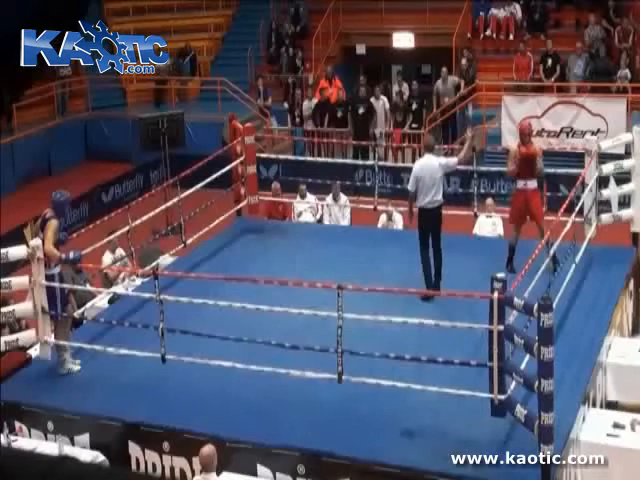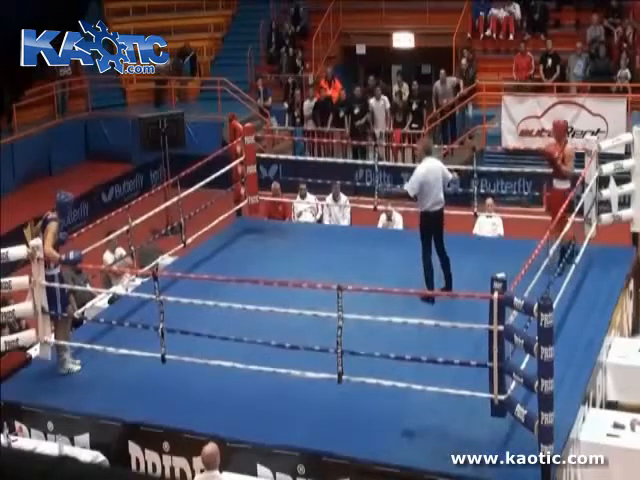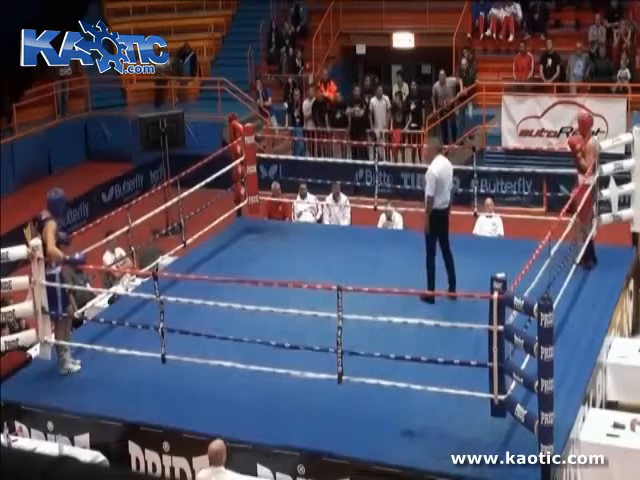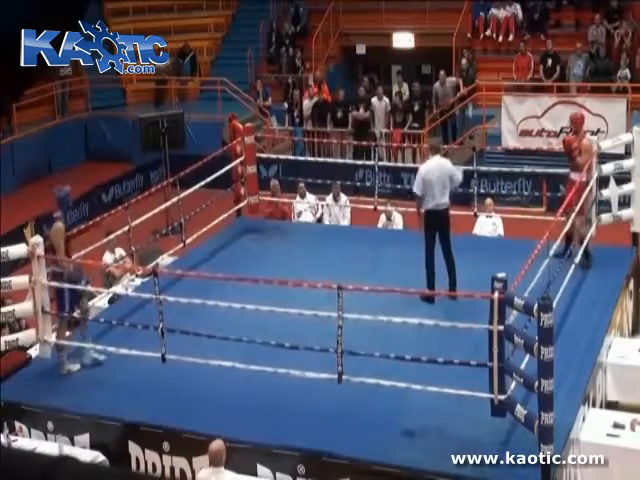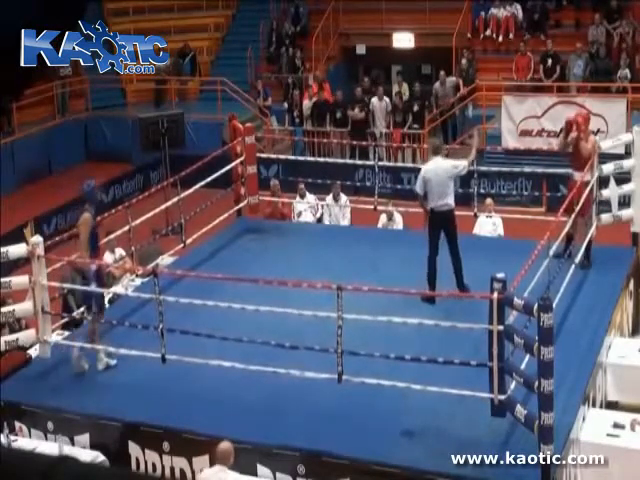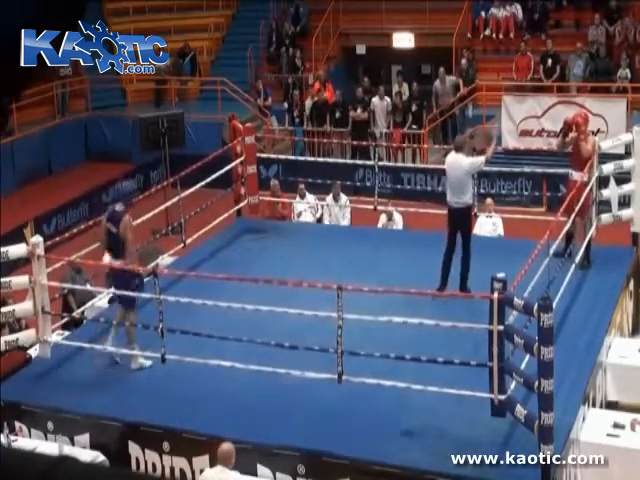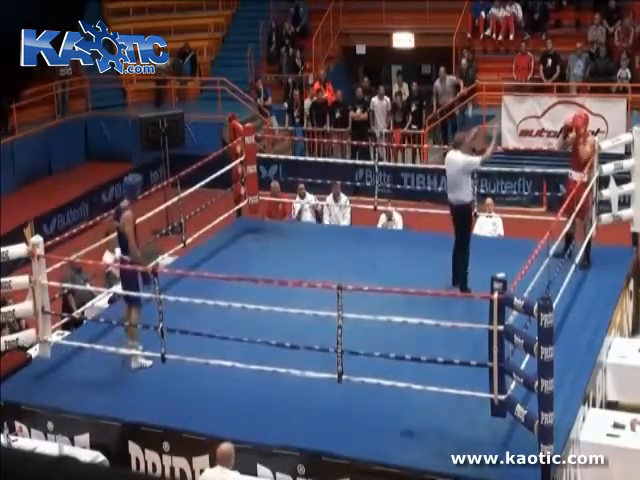
dt=0.7s
person 1, frame 1
left shoulder: (47, 214)
right shoulder: (53, 222)
left elbow: (36, 228)
right elbow: (48, 248)
right wrist: (66, 257)
left hip: (53, 271)
right hip: (51, 273)
left knee: (68, 311)
right knee: (60, 318)
left ankle: (66, 355)
right ankle: (63, 363)
person 1, frame 2
left shoulder: (50, 217)
right shoulder: (54, 223)
left elbow: (39, 231)
right elbow: (47, 250)
right wrist: (66, 258)
left hip: (53, 272)
right hip: (51, 274)
left knee: (68, 312)
right knee: (60, 318)
left ankle: (66, 356)
right ankle: (63, 363)
person 1, frame 3
left shoulder: (45, 217)
right shoulder: (50, 223)
right elbow: (51, 249)
left wrist: (62, 237)
right wrist: (70, 259)
left hip: (54, 272)
right hip: (52, 274)
left knee: (69, 311)
right knee: (60, 319)
left ankle: (67, 356)
right ankle: (63, 363)
person 1, frame 4
left shoulder: (60, 221)
right shoulder: (59, 226)
right elbow: (61, 258)
left wrist: (75, 271)
right wrist: (72, 275)
left hip: (67, 271)
right hip: (63, 274)
left knee: (84, 307)
right knee: (65, 318)
left ankle: (88, 353)
right ankle: (64, 363)
person 1, frame 5
left shoulder: (91, 215)
right shoulder: (86, 217)
right elbow: (83, 250)
left wrist: (102, 269)
right wrist: (90, 276)
left hip: (95, 269)
right hip: (90, 271)
left knee: (98, 314)
right knee: (95, 314)
left ankle: (100, 357)
right ankle: (79, 351)
person 1, frame 6
left shoulder: (109, 213)
right shoulder: (125, 218)
left elbow: (104, 242)
right elbow: (130, 249)
right wrist: (137, 271)
left hip: (112, 265)
right hip: (124, 268)
left knee: (123, 306)
right knee: (131, 310)
left ankle: (109, 342)
right ankle: (135, 358)
person 1, frame 7
left shoulder: (120, 208)
right shoulder: (128, 214)
right elbow: (132, 245)
right wrist: (143, 266)
left hip: (124, 261)
right hip: (131, 263)
left knee: (129, 305)
right knee: (135, 308)
left ankle: (131, 345)
right ankle: (135, 357)
person 2, frame 1
left shoulder: (418, 165)
right shoulder: (440, 162)
left elbow: (412, 192)
right elbow: (461, 159)
left wrist: (410, 210)
right wrist: (468, 140)
left hip: (423, 211)
right hip: (436, 209)
left knee: (424, 249)
right knee: (437, 247)
left ankle: (429, 288)
right ankle: (437, 284)
person 2, frame 2
left shoulder: (421, 170)
right shoulder: (438, 164)
left elbow: (409, 192)
right elbow: (449, 179)
right wrist: (455, 176)
left hip: (427, 214)
right hip: (439, 211)
left knee: (426, 253)
right knee: (441, 249)
left ankle: (430, 292)
right ankle: (448, 285)
person 2, frame 3
left shoulder: (433, 169)
right shoulder: (448, 164)
left elbow: (430, 197)
left wrist: (426, 219)
left hip: (435, 213)
right hip: (445, 211)
left knee: (431, 253)
right knee: (446, 249)
left ankle: (430, 292)
right ankle: (452, 288)
person 2, frame 4
left shoulder: (424, 168)
right shoulder: (447, 164)
left elbow: (418, 195)
right elbow: (457, 182)
left wrist: (419, 213)
right wrist: (459, 172)
left hip: (430, 213)
right hip: (444, 211)
left knee: (430, 253)
right knee: (447, 250)
left ankle: (430, 292)
right ankle: (453, 289)
person 2, frame 5
left shoulder: (426, 169)
right shoulder: (450, 165)
left elbow: (420, 194)
right elbow: (469, 161)
right wrist: (475, 143)
left hip: (434, 214)
right hip: (448, 213)
left knee: (433, 254)
right knee: (455, 251)
left ankle: (431, 292)
right ankle: (461, 286)
person 2, frame 6
left shoulder: (449, 159)
right shoulder: (468, 163)
left elbow: (456, 149)
right elbow: (487, 156)
left wrist: (466, 136)
right wrist: (494, 140)
left hip: (452, 209)
right hip: (465, 210)
left knee: (449, 248)
right knee: (466, 249)
left ankle: (442, 285)
right ankle: (463, 287)
person 2, frame 7
left shoulder: (450, 155)
right shoulder: (464, 161)
left elbow: (462, 147)
right elbow: (485, 157)
left wrist: (472, 135)
right wrist: (494, 139)
left hip: (454, 204)
right hip: (463, 206)
left knee: (458, 243)
right knee: (464, 246)
left ankle: (456, 278)
right ankle: (462, 285)
person 3, frame 1
left shoulder: (536, 150)
right shoulder: (514, 151)
left elbow: (540, 172)
right elbow: (510, 172)
left wrist: (535, 160)
right wrist: (518, 161)
left hip: (533, 190)
right hip: (520, 190)
left knee: (542, 225)
right knee: (516, 227)
left ankle: (553, 259)
right ankle: (510, 262)
person 3, frame 2
left shoulder: (568, 149)
right shoulder: (554, 146)
left elbow: (569, 172)
left wrist: (557, 161)
right wrist: (550, 159)
left hip: (563, 190)
right hip: (554, 187)
left knee: (561, 225)
right knee: (557, 224)
left ankle: (561, 261)
right ankle: (569, 248)
person 3, frame 3
left shoulder: (590, 144)
right shoulder: (583, 140)
left elbow: (588, 168)
left wrist: (578, 153)
right wrist: (576, 150)
left hip: (587, 185)
right hip: (582, 183)
left knee: (585, 221)
right knee: (582, 220)
left ankle: (591, 258)
right ankle: (586, 255)
person 3, frame 4
left shoulder: (585, 142)
right shoulder: (574, 138)
left elbow: (583, 165)
left wrist: (574, 151)
right wrist: (569, 150)
left hip: (581, 182)
right hip: (572, 179)
left knee: (578, 219)
left ankle: (586, 255)
right ankle: (567, 249)
person 3, frame 5
left shoulder: (591, 139)
right shoulder: (574, 136)
left elbow: (586, 153)
right elbow: (561, 149)
left wrist: (581, 134)
right wrist: (566, 133)
left hip: (585, 181)
right hip: (574, 179)
left knee: (585, 219)
left ankle: (587, 257)
right ankle: (567, 250)
person 3, frame 6
left shoulder: (590, 139)
right shoulder: (574, 137)
left elbow: (586, 153)
right elbow: (560, 147)
left wrist: (581, 135)
right wrist: (565, 132)
left hip: (584, 181)
right hip: (573, 179)
left knee: (584, 218)
left ankle: (587, 257)
right ankle: (567, 249)
person 3, frame 7
left shoulder: (590, 140)
right shoulder: (574, 137)
left elbow: (584, 156)
right elbow: (561, 148)
left wrist: (580, 138)
right wrist: (565, 134)
left hip: (584, 181)
right hip: (572, 179)
left knee: (584, 220)
right knee: (570, 216)
left ankle: (587, 257)
right ankle: (567, 249)
